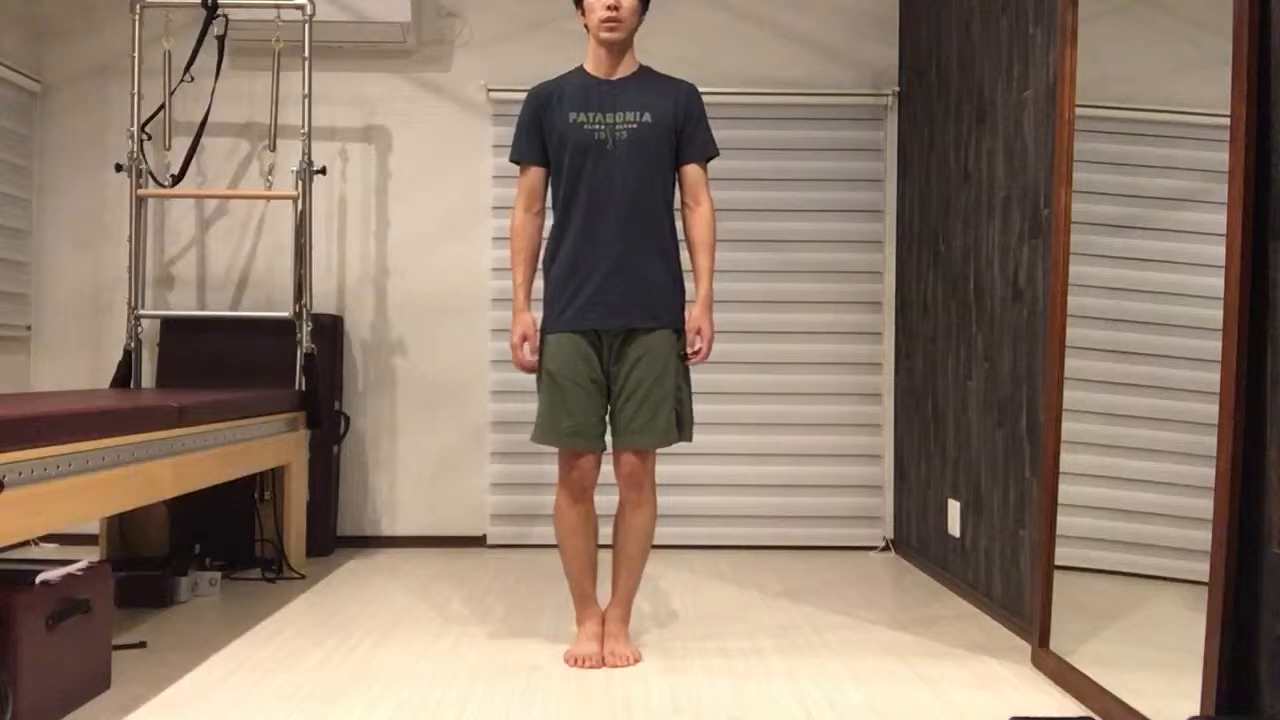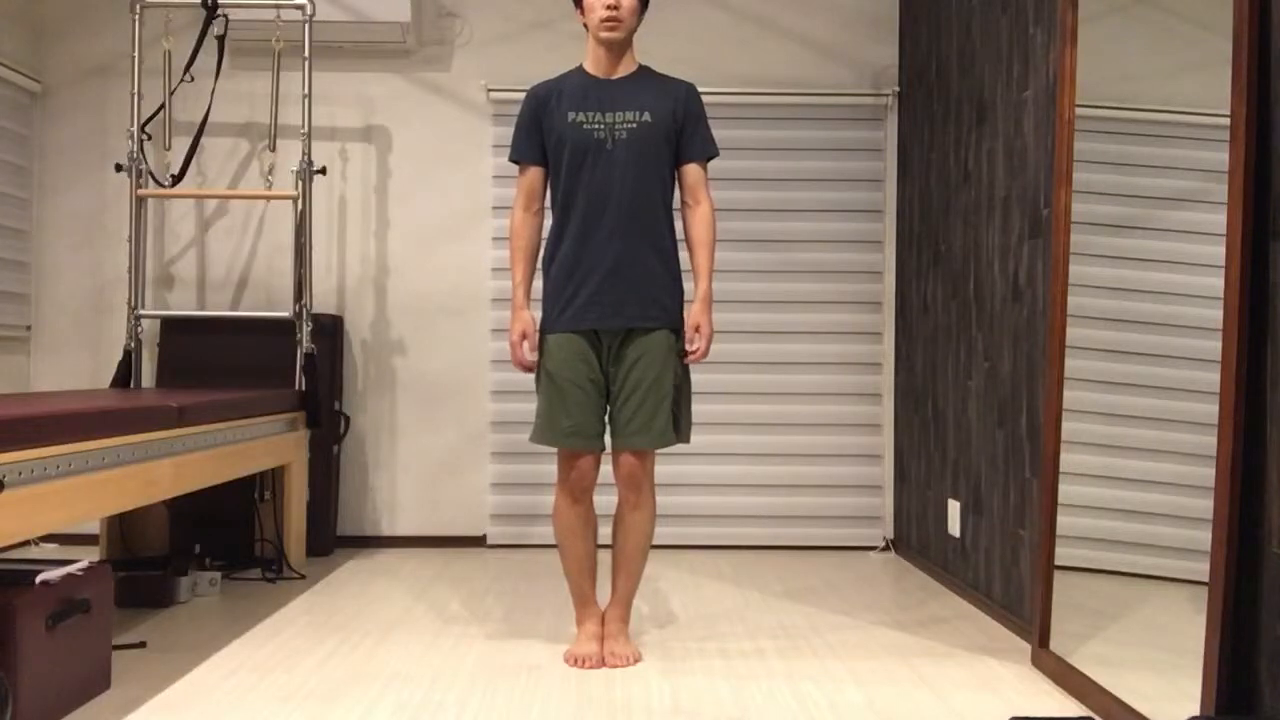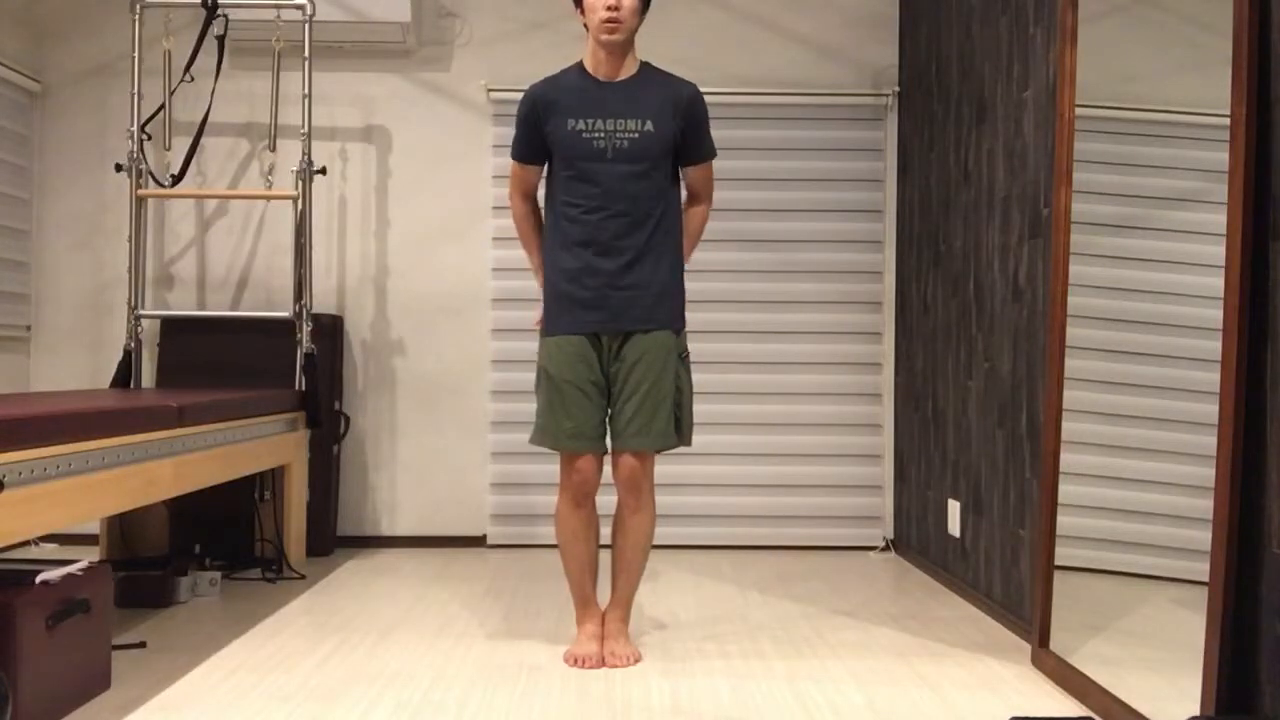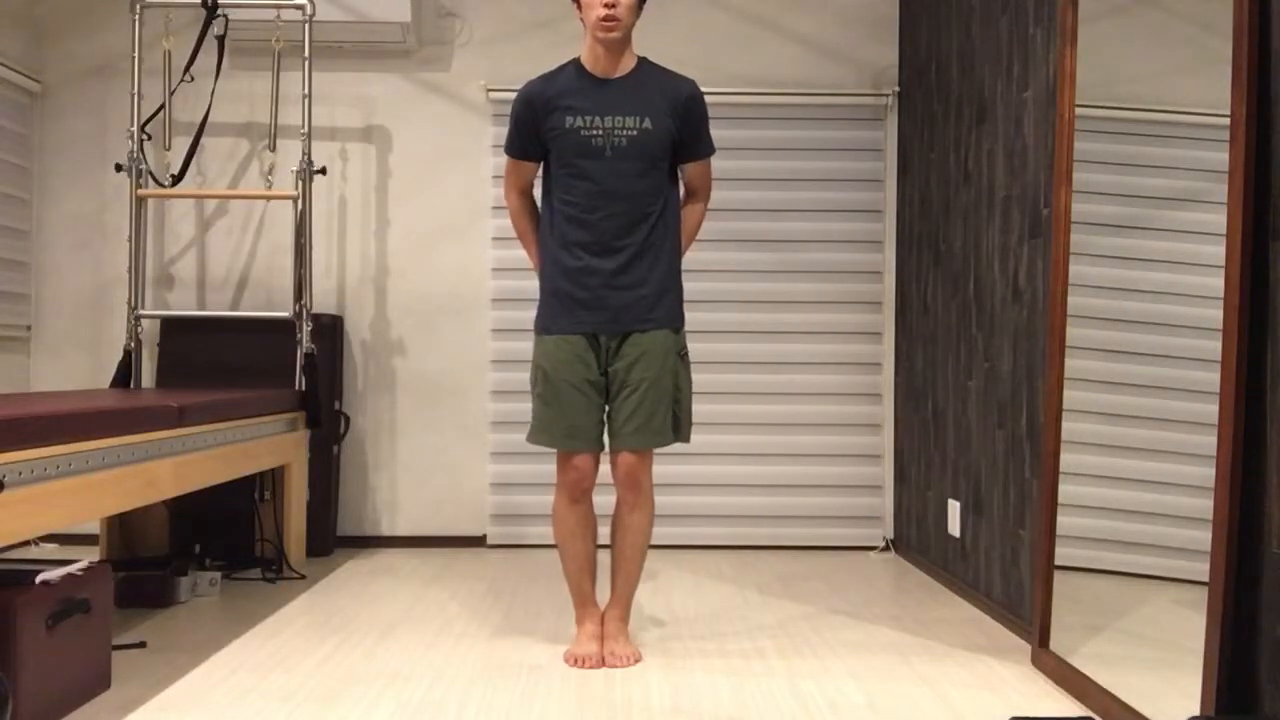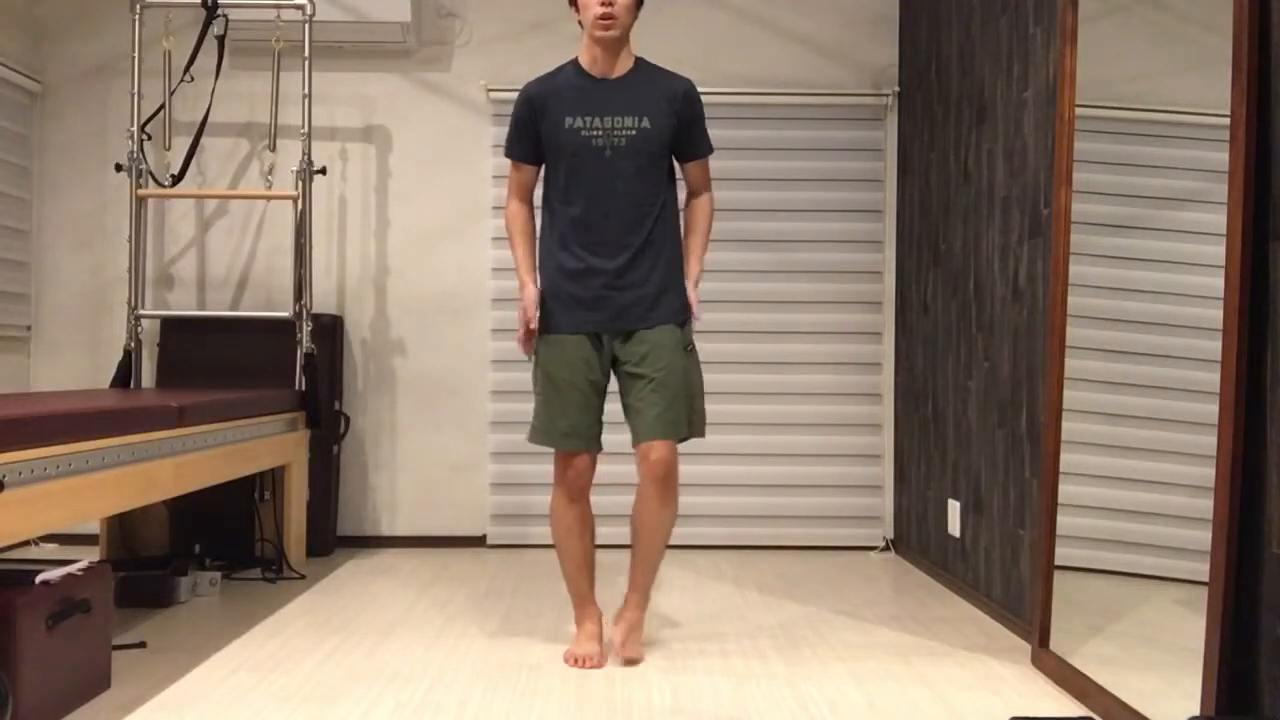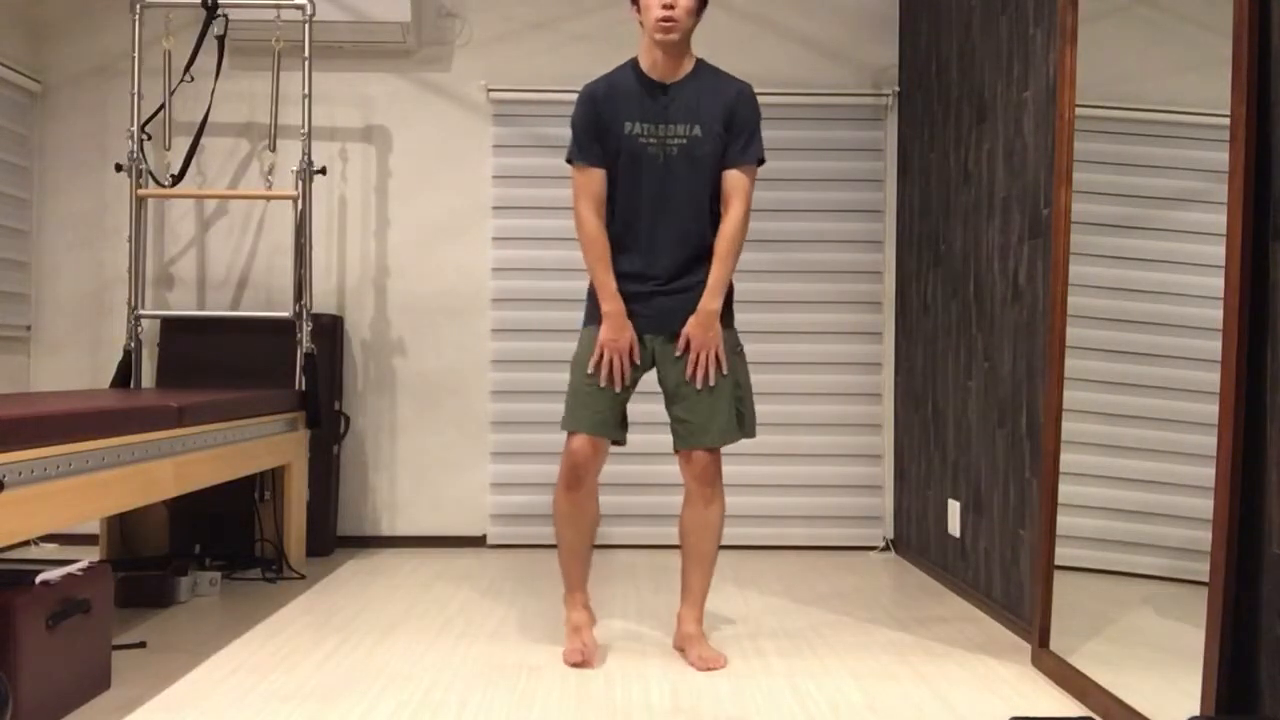
dt=0.7s
person 1, frame 1
left shoulder: (677, 99)
right shoulder: (548, 100)
left elbow: (697, 202)
right elbow: (528, 208)
left wrist: (702, 298)
right wrist: (521, 306)
left hip: (651, 316)
right hip: (570, 315)
left knee: (636, 471)
right knee: (576, 472)
left ankle: (619, 618)
right ankle: (586, 617)
person 1, frame 2
left shoulder: (676, 98)
right shoulder: (546, 100)
left elbow: (697, 200)
right elbow: (527, 207)
left wrist: (702, 296)
right wrist: (519, 303)
left hip: (651, 315)
right hip: (569, 315)
left knee: (635, 471)
right knee: (575, 473)
left ankle: (619, 620)
right ankle: (585, 618)
person 1, frame 3
left shoulder: (678, 99)
right shoulder: (546, 100)
left elbow: (700, 196)
right elbow: (522, 195)
left wrist: (667, 272)
left hip: (650, 318)
right hip: (570, 318)
left knee: (634, 473)
right knee: (578, 475)
left ankle: (619, 619)
right ankle: (585, 618)
person 1, frame 4
left shoulder: (678, 96)
right shoulder: (541, 97)
left elbow: (697, 194)
right elbow: (517, 192)
left wrist: (658, 265)
right wrist: (552, 269)
left hip: (649, 318)
right hip: (565, 317)
left knee: (633, 471)
right knee: (575, 473)
left ankle: (619, 618)
right ankle: (585, 618)
person 1, frame 5
left shoulder: (674, 94)
right shoulder: (542, 97)
left elbow: (699, 191)
right elbow: (519, 197)
left wrist: (690, 277)
right wrist: (527, 282)
left hip: (654, 313)
right hip: (568, 315)
left knee: (658, 463)
right knee: (572, 472)
left ankle: (634, 608)
right ankle: (585, 618)
person 1, frame 6
left shoulder: (732, 99)
right shoulder: (601, 98)
left elbow: (734, 211)
right elbow: (589, 212)
left wrist: (709, 310)
right wrist: (612, 313)
left hip: (699, 312)
right hip: (616, 309)
left knee: (702, 466)
right knee: (579, 456)
left ankle: (690, 623)
right ankle: (578, 609)
